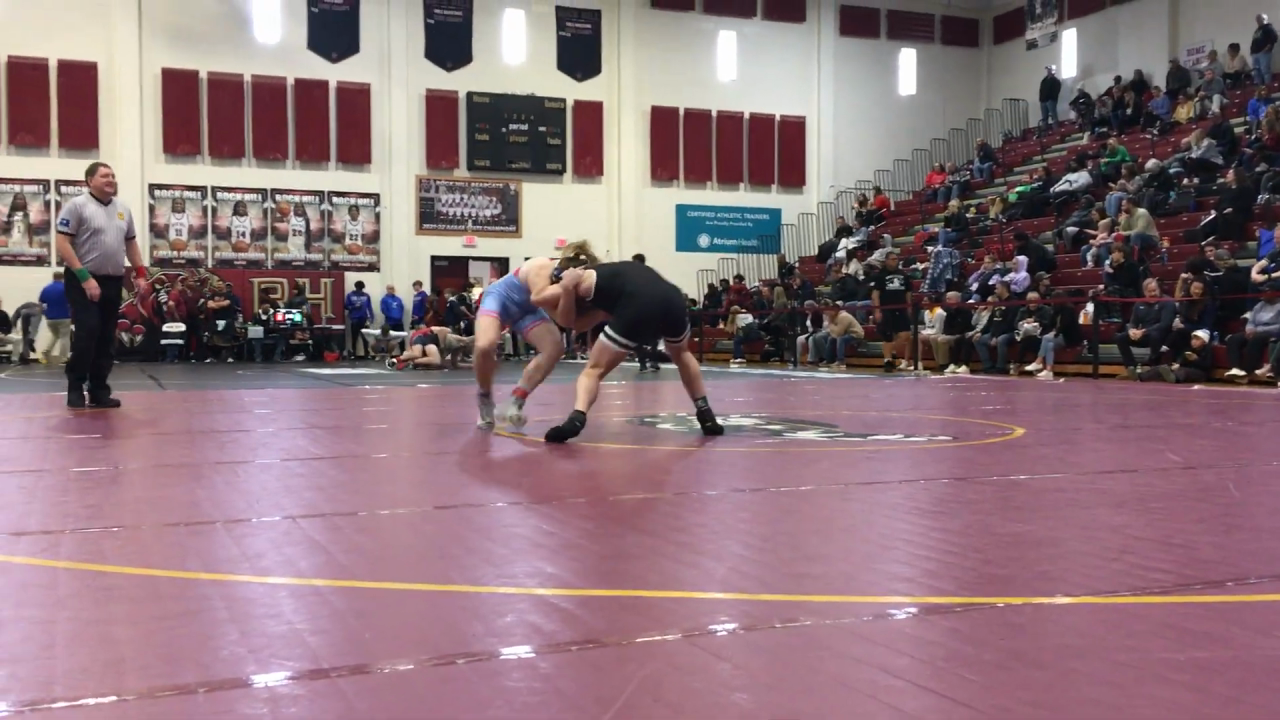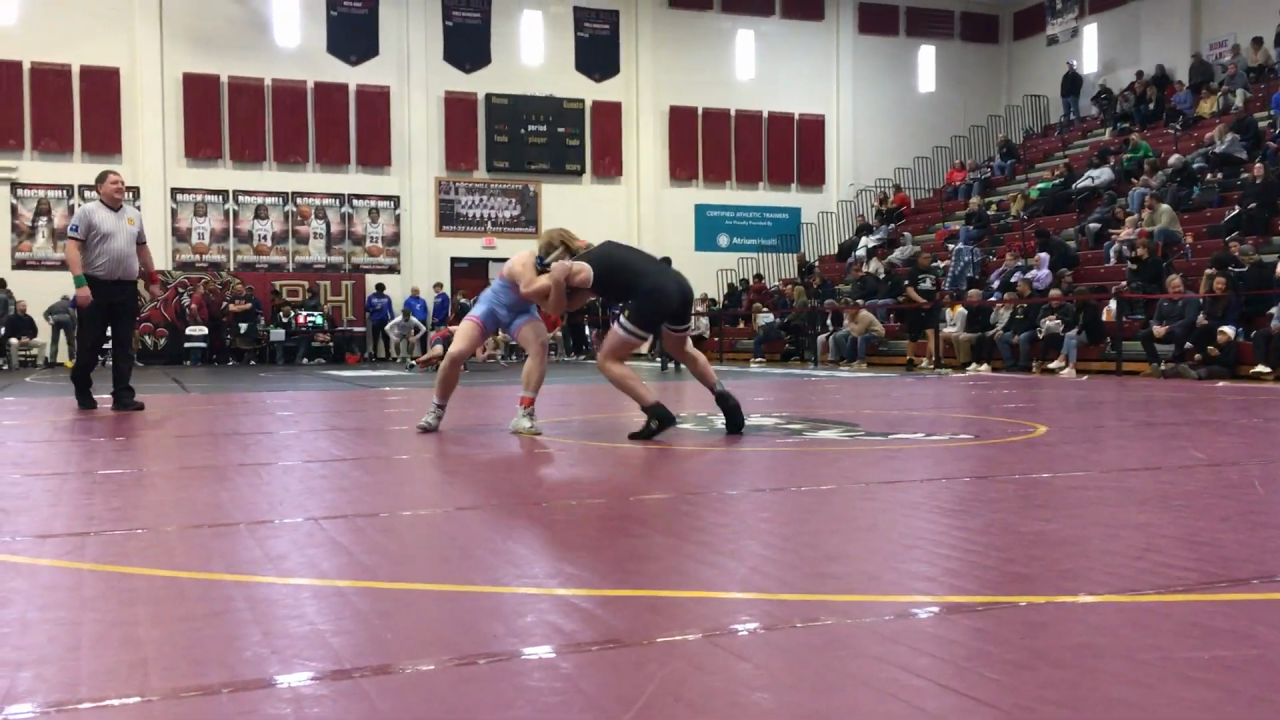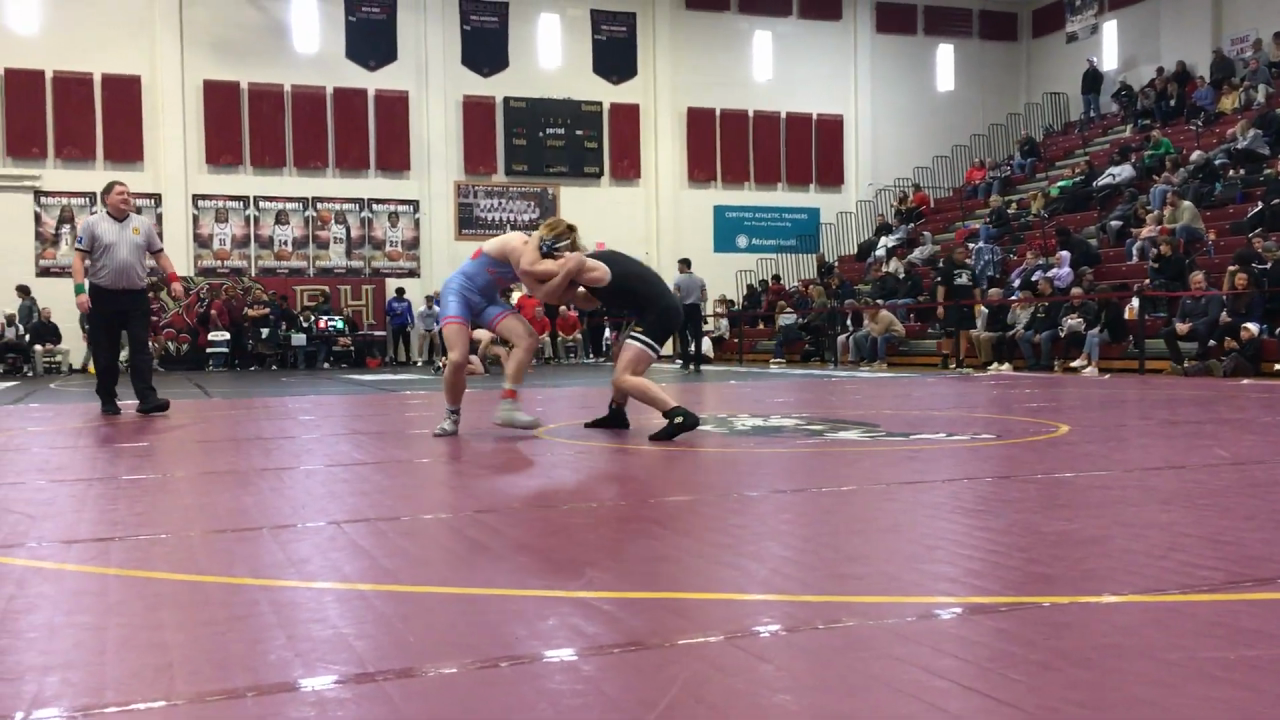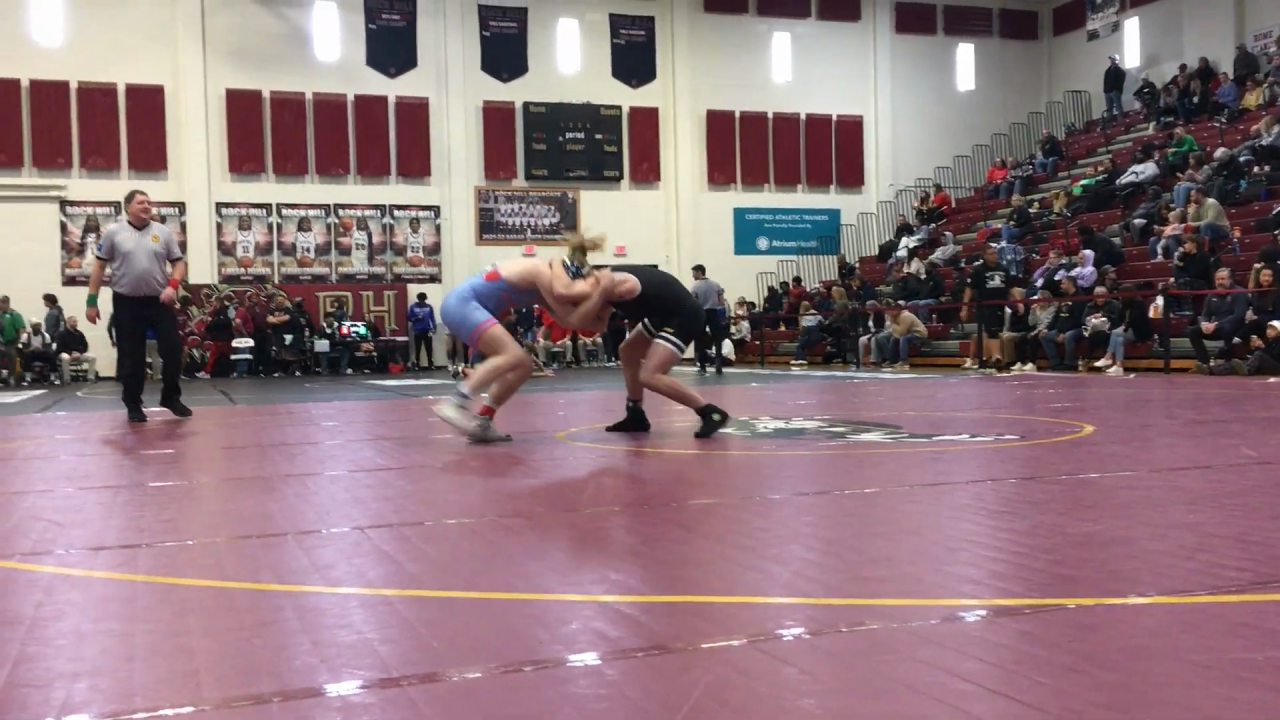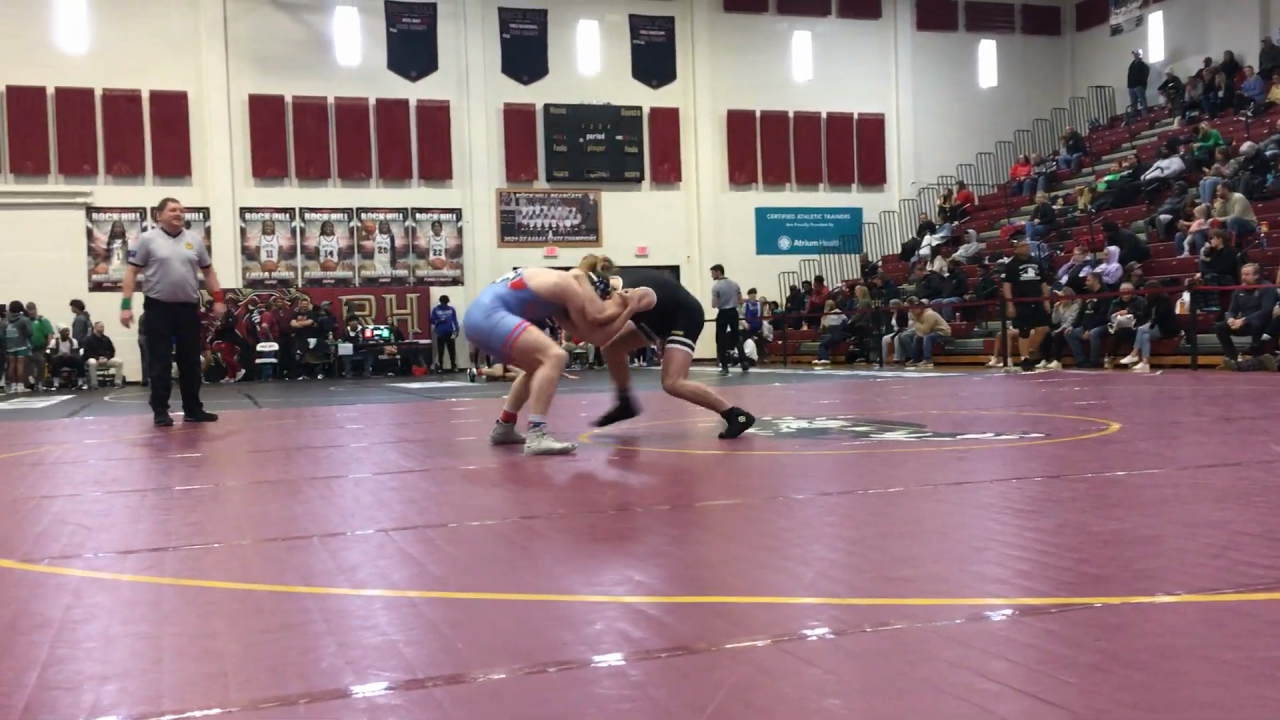
dt=0.3s
person 1, frame 1
left shoulder: (123, 209)
right shoulder: (77, 206)
left elbow: (130, 243)
right elbow: (62, 244)
left wrist: (140, 274)
right wrist: (85, 278)
left hip: (113, 282)
right hip: (83, 281)
left knee: (106, 339)
right knee: (87, 332)
left ankle: (98, 392)
right ankle: (76, 387)
person 1, frame 2
left shoulder: (134, 215)
right shoulder: (87, 212)
left elbow: (142, 249)
right elbow: (72, 249)
left wrist: (152, 280)
right wrist: (80, 283)
left hip: (126, 287)
right hip: (95, 286)
left knee: (124, 345)
right knee: (90, 342)
left ankle: (123, 397)
right ankle: (82, 391)
person 1, frame 3
left shoulder: (143, 224)
right shoulder: (92, 224)
left elbow: (159, 255)
right elbow: (78, 259)
left wrist: (174, 280)
right wrist: (80, 291)
left hip: (136, 295)
right hip: (103, 295)
left knee: (141, 347)
right knee: (105, 351)
left ankle: (147, 399)
right ankle: (107, 399)
person 1, frame 4
left shoulder: (163, 232)
right shoulder: (114, 233)
left elbow: (178, 263)
right elbow: (99, 267)
left wrist: (173, 287)
right wrist: (92, 301)
left hip: (159, 301)
right hip: (126, 303)
left knee: (172, 349)
right knee: (131, 358)
left ankle: (171, 398)
right ankle: (133, 407)
person 1, frame 5
left shoulder: (194, 239)
right shoulder: (148, 239)
left elbow: (208, 270)
right elbow: (131, 272)
left wrist: (218, 299)
right wrist: (126, 305)
left hip: (189, 307)
right hip: (158, 308)
left knee: (190, 362)
right knee: (160, 362)
left ankle: (193, 409)
right ankle: (160, 411)
person 2, frame 1
right shoulder: (541, 267)
right elbow: (538, 297)
left hip: (527, 309)
right hip: (500, 298)
left knee: (555, 348)
right knee: (485, 346)
left ankle: (514, 403)
right ankle: (485, 399)
person 2, frame 2
right shoulder: (523, 262)
left elbow: (555, 309)
right elbow: (529, 289)
left wrist: (558, 282)
right wrist: (555, 278)
left hip: (521, 311)
right hip: (491, 304)
left knee: (539, 346)
right knee: (456, 353)
left ankle: (525, 415)
right ankle: (436, 412)
person 2, frame 3
left shoulder: (539, 257)
right shoulder: (518, 243)
left elbow: (547, 293)
right elbow: (529, 269)
left wrist: (568, 269)
right wrist: (566, 266)
left hip: (487, 300)
right hip: (458, 292)
left knee: (528, 339)
right knee: (457, 359)
left ankle: (507, 407)
right ankle: (452, 416)
person 2, frame 4
left shoulder: (545, 288)
right shoulder: (540, 270)
left elbow: (572, 320)
right elbow: (568, 307)
right wrist: (596, 284)
left hip: (475, 312)
right hip: (460, 303)
left knee: (523, 367)
right knee: (515, 357)
left ankle: (481, 420)
right ankle: (457, 404)
person 2, frame 5
right shoulder: (569, 285)
right wrist: (627, 308)
left hip: (477, 317)
right hip: (487, 314)
left knee: (540, 366)
right knee: (555, 357)
left ankle: (503, 428)
right ankle: (536, 435)
person 3, frame 1
left shoulder: (581, 282)
left hip: (638, 306)
right hip: (673, 298)
left knee: (593, 370)
right knee: (681, 353)
left ankle: (576, 419)
right ankle: (706, 416)
person 3, frame 2
left shoulder: (578, 271)
right shoulder: (606, 248)
left hip: (653, 296)
right hip: (679, 287)
left knee: (607, 360)
right knee: (681, 350)
left ankle: (658, 414)
right ankle: (725, 399)
person 3, frame 3
left shoulder: (585, 269)
right shoulder: (596, 260)
right elbow: (587, 302)
left hip: (660, 313)
right hip: (666, 309)
left knee: (622, 379)
right knee: (621, 355)
left ankle: (680, 416)
right ankle: (616, 415)
person 3, frame 4
left shoulder: (613, 286)
right shoulder: (606, 278)
left hip: (685, 315)
left knee: (648, 377)
right knee: (628, 353)
left ankle: (711, 412)
right ankle: (635, 416)
person 3, frame 5
right shoulder: (610, 280)
left hip: (686, 315)
right hip: (660, 314)
left knee: (672, 383)
right knee: (610, 349)
left ankle: (737, 416)
right ankle: (625, 405)
